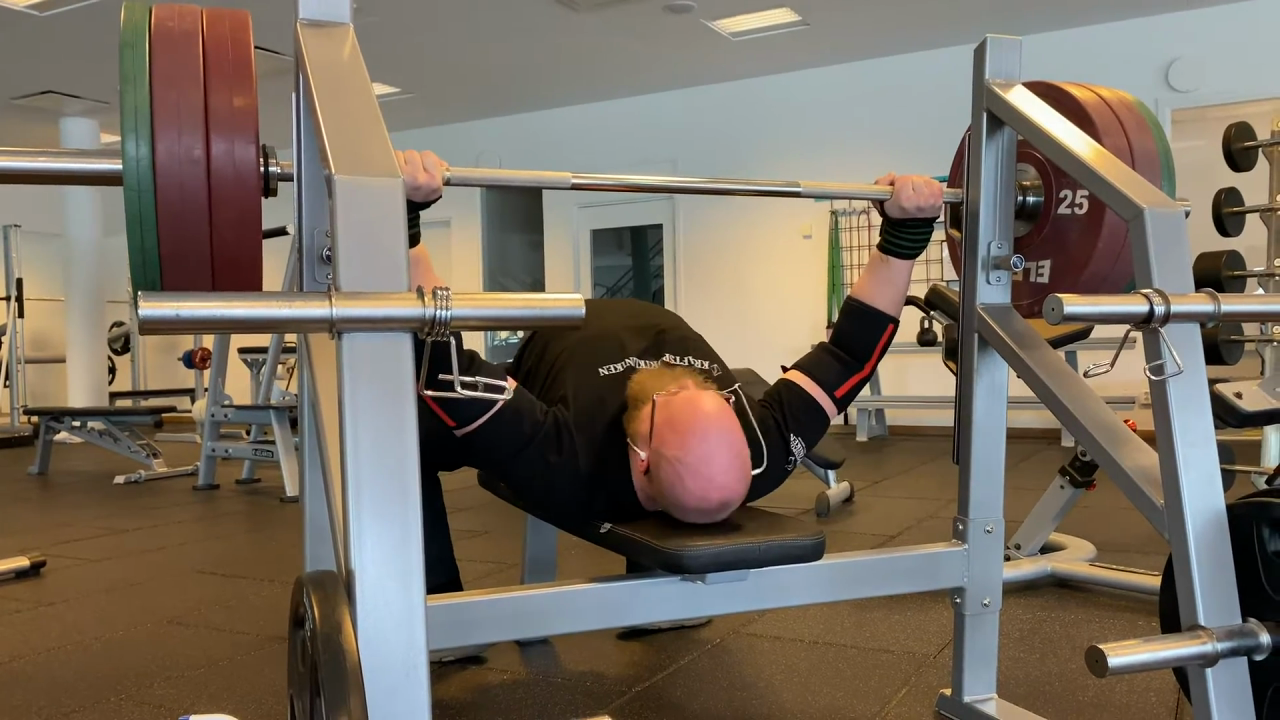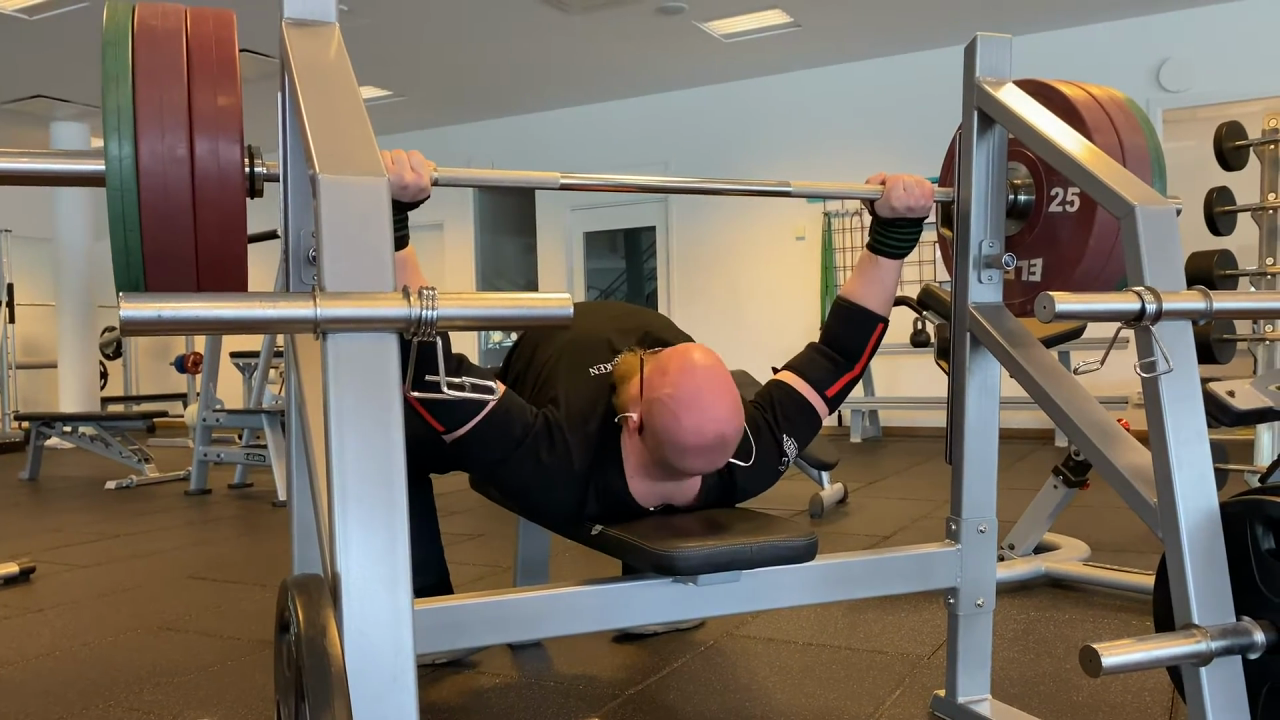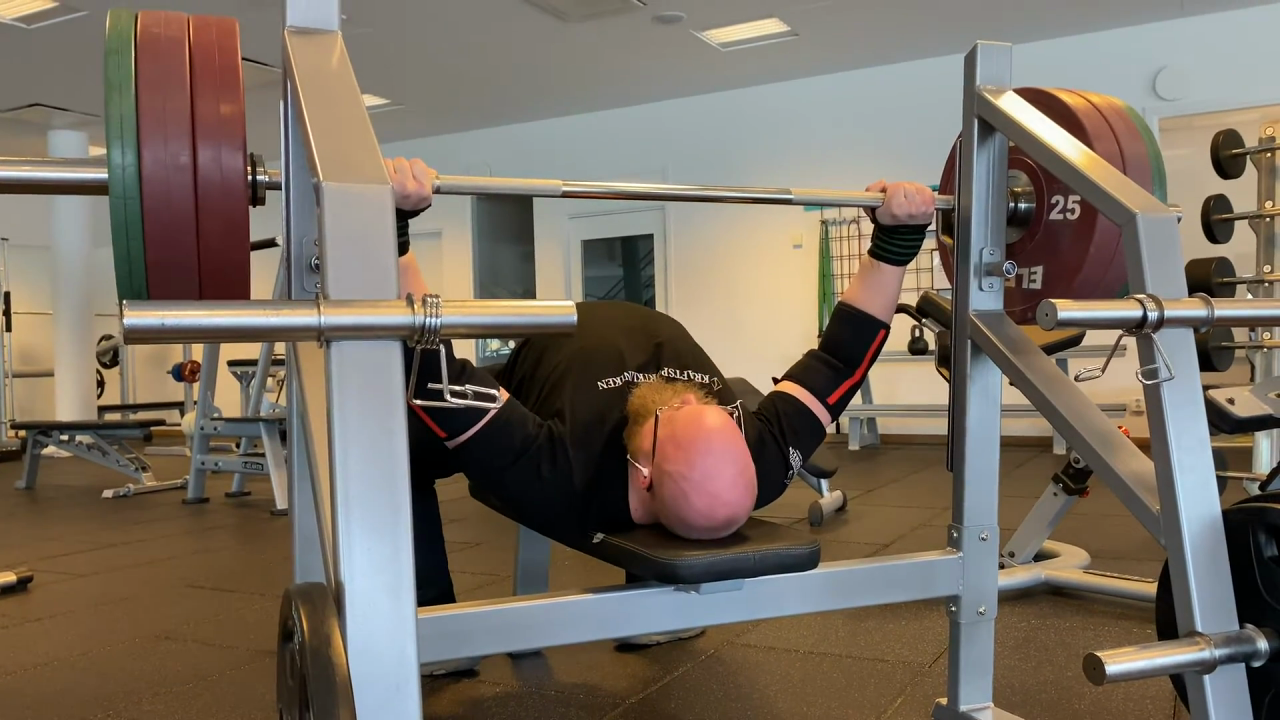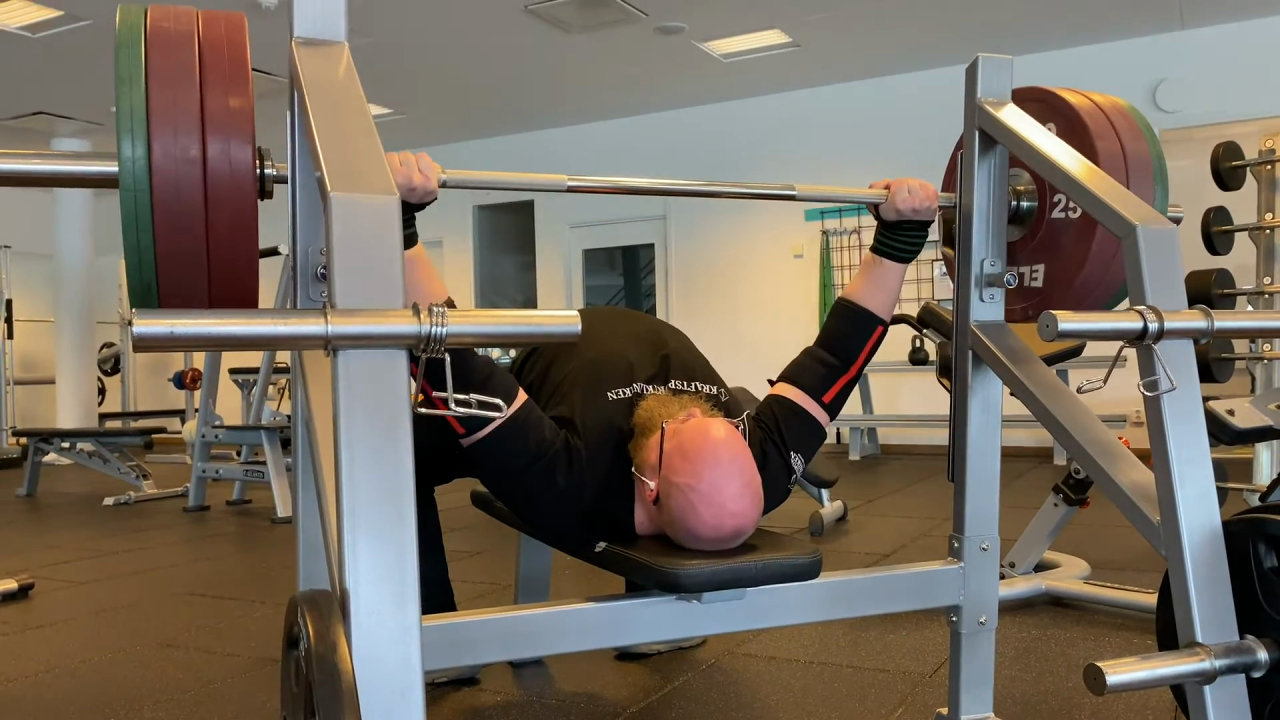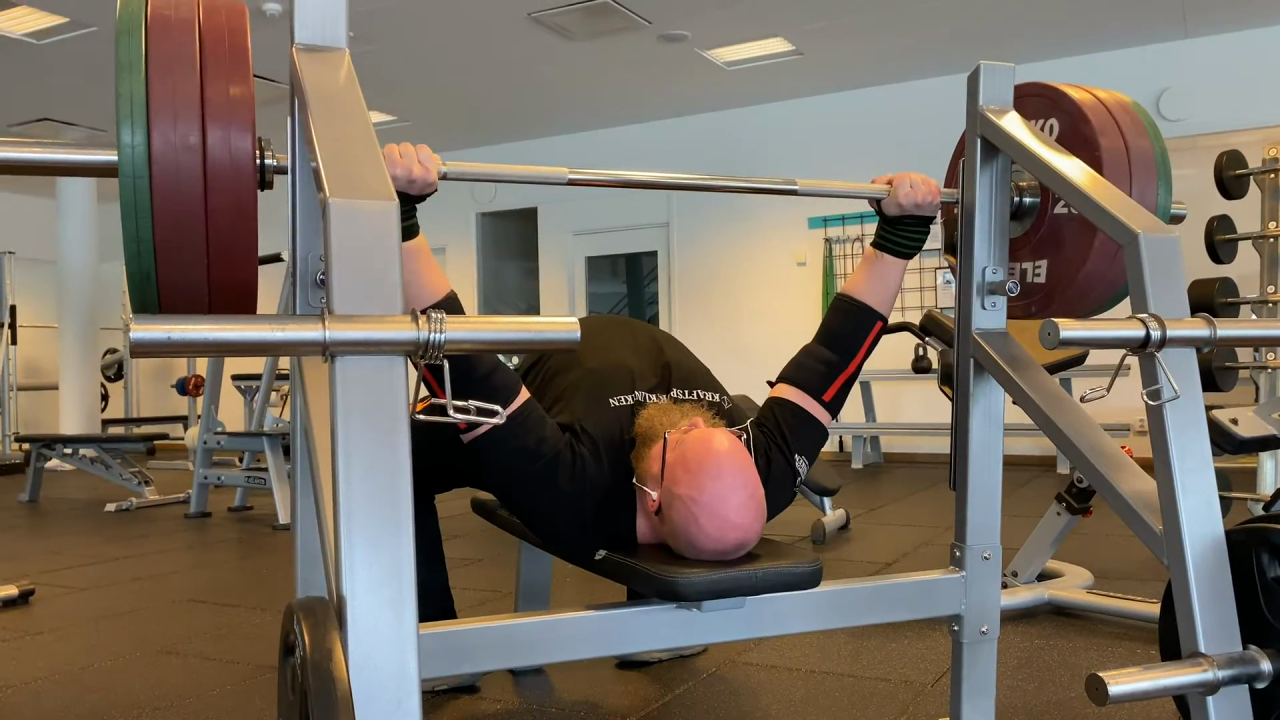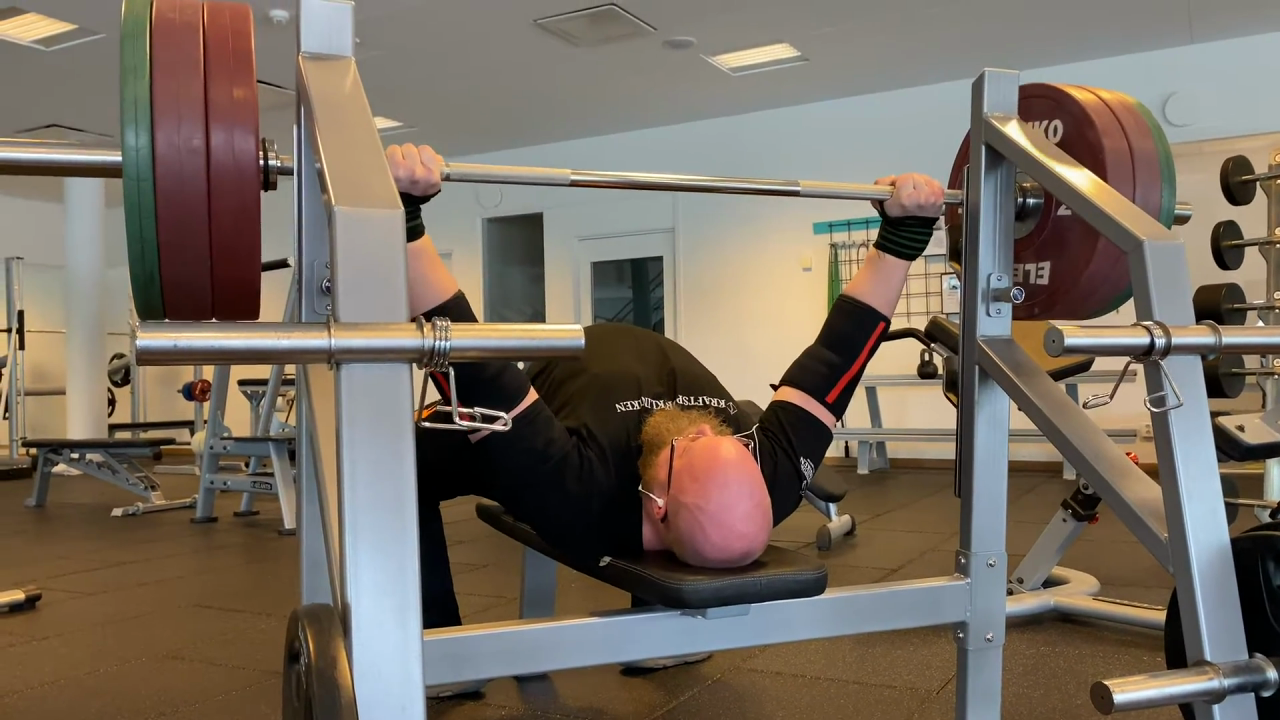
dt=0.7s
person 1, frame 1
left shoulder: (561, 467)
right shoulder: (766, 460)
left elbow: (437, 362)
right elbow: (851, 352)
left wrist: (407, 216)
right wrist: (905, 232)
person 1, frame 2
left shoulder: (552, 473)
right shoulder: (752, 461)
left elbow: (425, 366)
right elbow: (842, 354)
left wrist: (395, 217)
right wrist: (895, 232)
person 1, frame 3
left shoulder: (558, 482)
right shoulder: (764, 468)
left elbow: (430, 371)
right elbow: (843, 358)
left wrist: (394, 224)
right wrist: (897, 237)
person 1, frame 4
left shoulder: (565, 489)
right shoulder: (767, 470)
left elbow: (448, 359)
right elbow: (838, 357)
left wrist: (399, 219)
right wrist: (901, 236)
person 1, frame 5
left shoulder: (568, 494)
right shoulder: (771, 476)
left elbow: (454, 358)
right elbow: (836, 353)
left wrist: (400, 211)
right wrist: (902, 230)
person 1, frame 6
left shoulder: (575, 499)
right shoulder: (778, 477)
left elbow: (466, 361)
right elbow: (837, 357)
left wrist: (405, 212)
right wrist: (906, 231)
